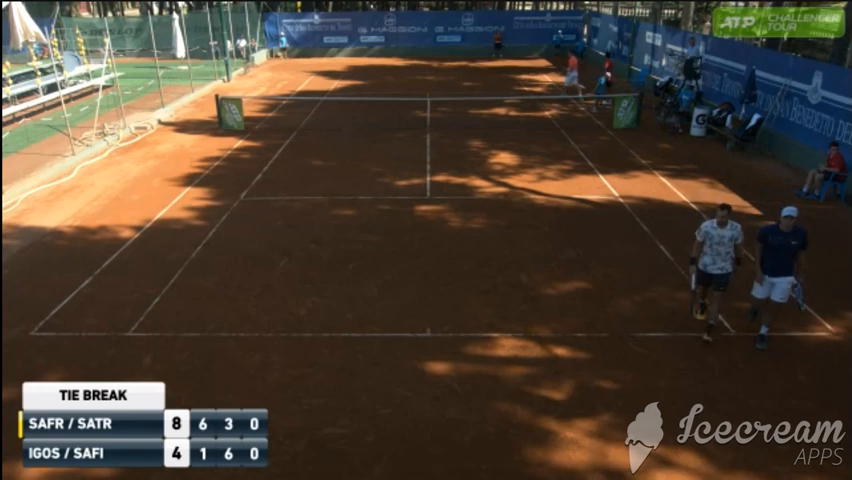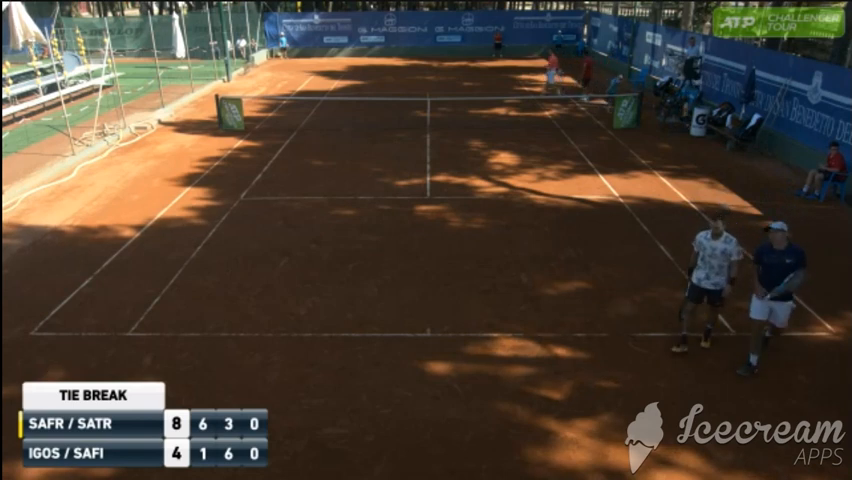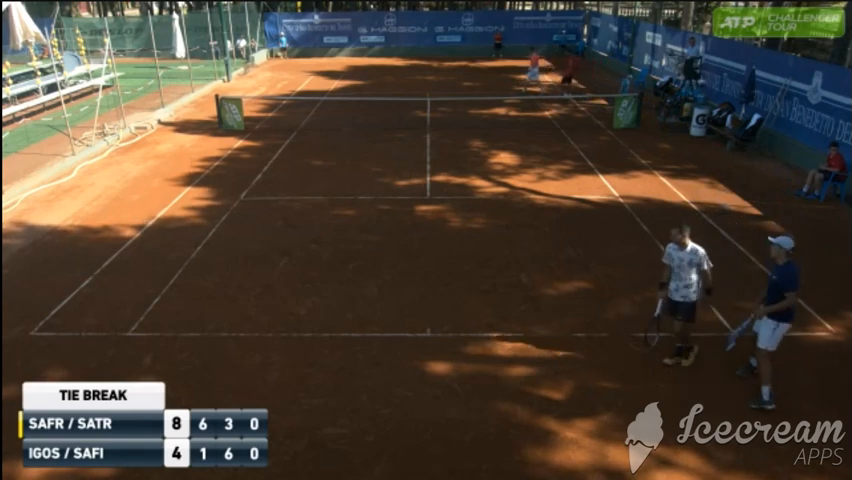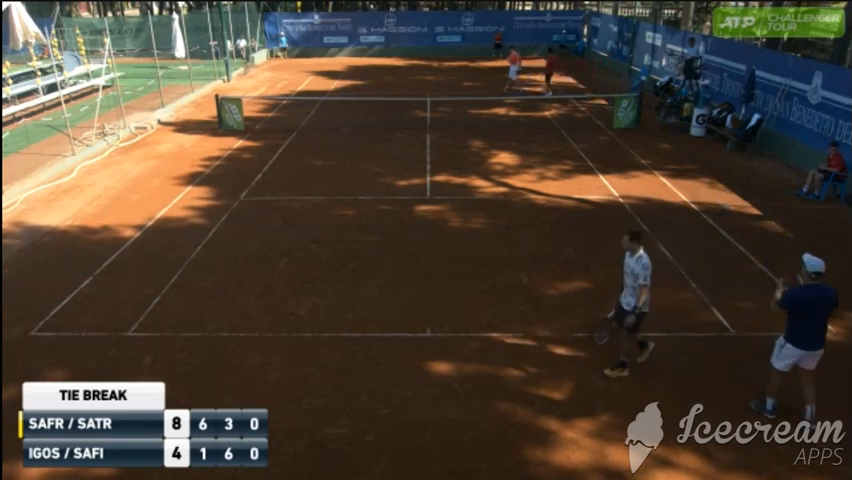
dt=0.5s
person 1, frame 1
left shoulder: (801, 234)
right shoulder: (767, 231)
left elbow: (801, 254)
right elbow: (758, 249)
left wrist: (799, 274)
right wrist: (758, 270)
left hip: (785, 277)
right hip: (765, 273)
left knee: (773, 305)
right knee: (758, 302)
left ankle: (763, 334)
right ankle: (755, 308)
person 1, frame 2
left shoulder: (797, 253)
right shoulder: (762, 250)
left elbow: (802, 272)
left wrist: (794, 283)
right wrist: (757, 285)
left hip: (783, 299)
right hip: (763, 296)
left knee: (777, 327)
right knee: (757, 329)
left ankle: (768, 333)
right ankle: (752, 364)
person 1, frame 3
left shoulder: (789, 272)
right shoulder: (778, 264)
left elbow: (791, 301)
left wrist: (766, 309)
right wrist: (762, 302)
left hip: (778, 320)
right hip: (767, 315)
left knee: (762, 354)
right knee: (758, 343)
left ankle: (766, 399)
right ankle: (752, 366)
person 1, frame 4
left shoulder: (793, 293)
right shoulder: (831, 293)
left elbow: (777, 307)
right elbow: (830, 312)
left wrist: (779, 290)
left hip: (794, 343)
right hip: (817, 344)
left knee: (776, 372)
right knee: (807, 376)
left ankle: (769, 407)
right ankle: (810, 416)
person 2, frame 1
left shoulder: (736, 229)
right shoulder: (706, 226)
left elbow: (738, 246)
right elbow: (698, 244)
left wrist: (738, 262)
right wrist: (693, 263)
left hip: (724, 269)
right hip: (704, 266)
left knee: (717, 297)
right knee: (702, 289)
left ankle: (709, 329)
right ankle: (702, 305)
person 2, frame 2
left shoulder: (732, 243)
right shoulder: (701, 237)
left elbow: (734, 264)
left wrist: (730, 284)
right wrist: (690, 272)
left hip: (718, 284)
right hip: (698, 280)
left knee: (714, 310)
right knee: (687, 308)
left ankle: (707, 334)
right ankle: (683, 341)
person 2, frame 3
left shoulder: (698, 253)
right shoulder: (670, 248)
left elbow: (705, 273)
left wrist: (708, 292)
right wrist: (662, 287)
left hip: (689, 297)
right hip: (673, 293)
left knee: (680, 328)
right knee: (676, 325)
left ankle: (689, 349)
right ankle: (680, 352)
person 2, frame 4
left shoulder: (643, 263)
right shoulder: (629, 254)
left elbow: (644, 290)
left wrist: (633, 313)
right wrist: (622, 291)
left hip: (636, 306)
right hip: (625, 300)
left knee: (625, 335)
right knee: (616, 326)
left ankle: (622, 366)
right ankle: (644, 345)
